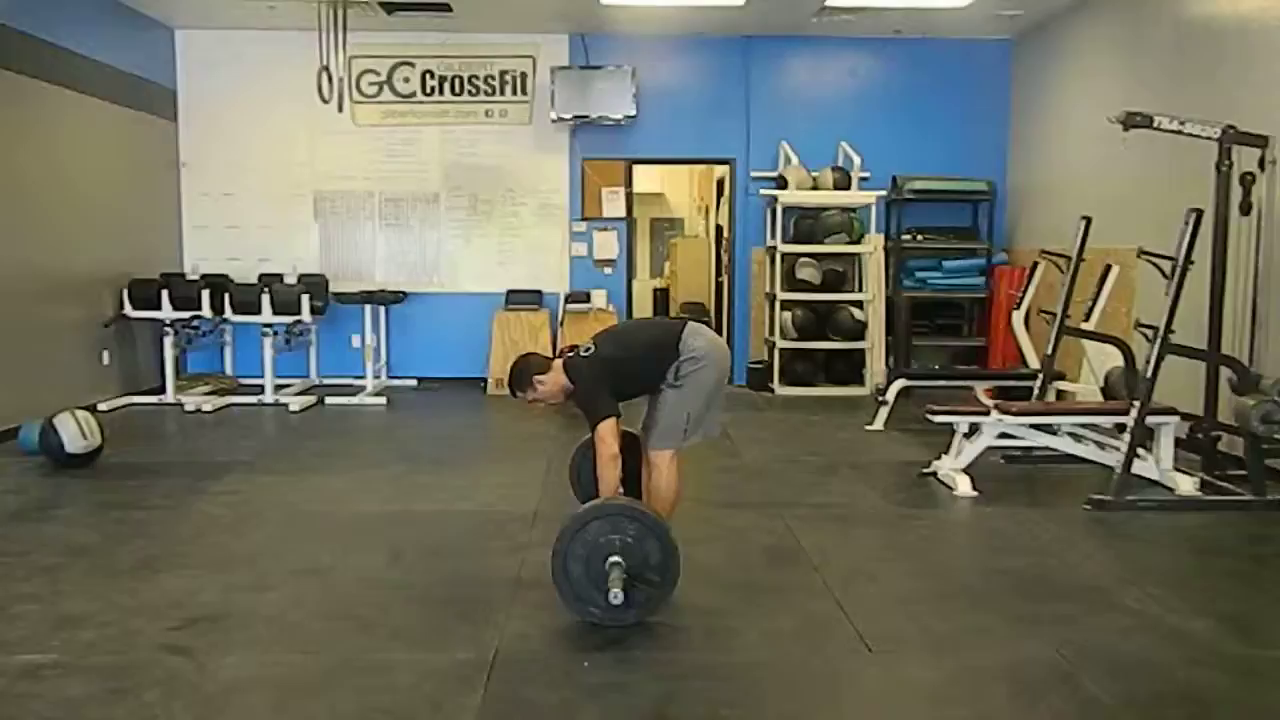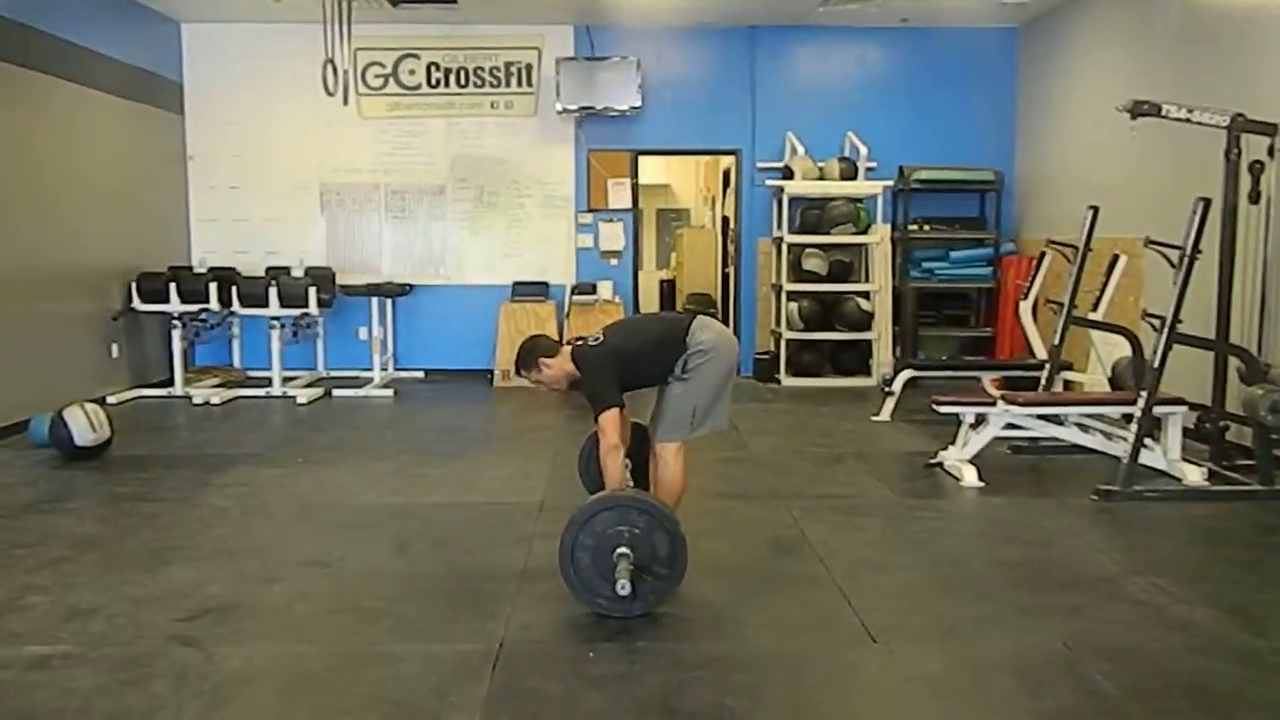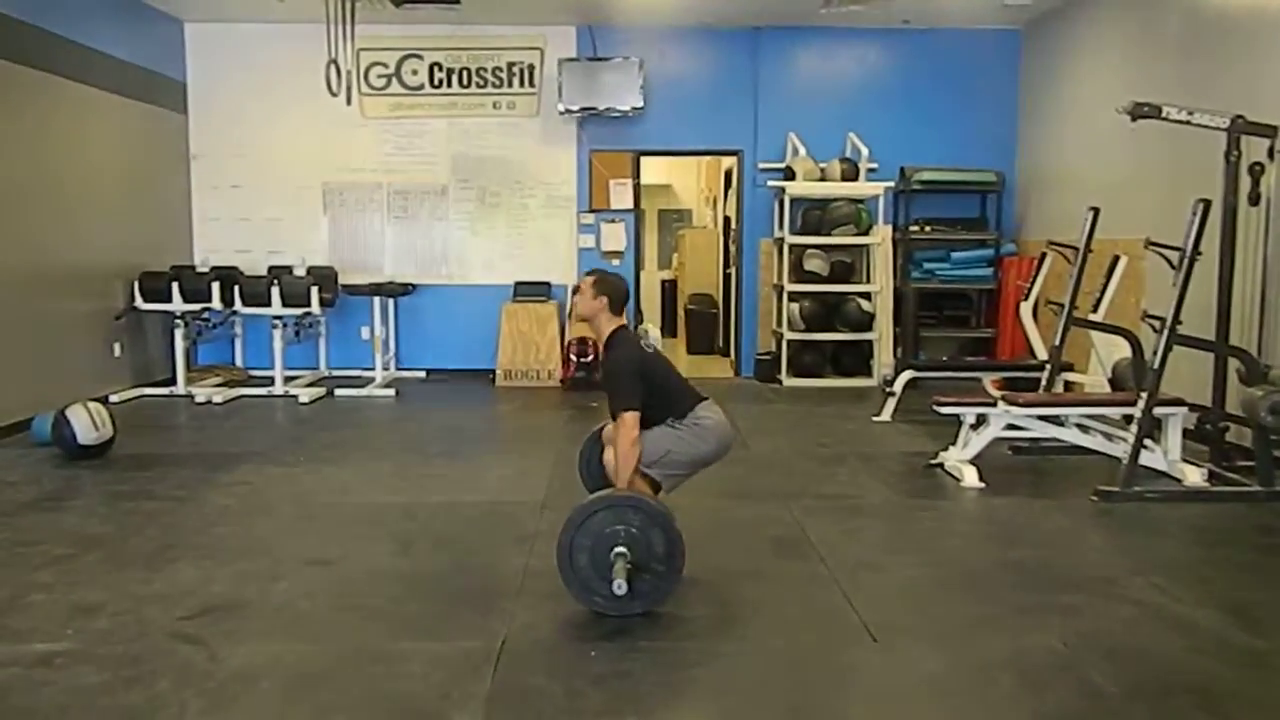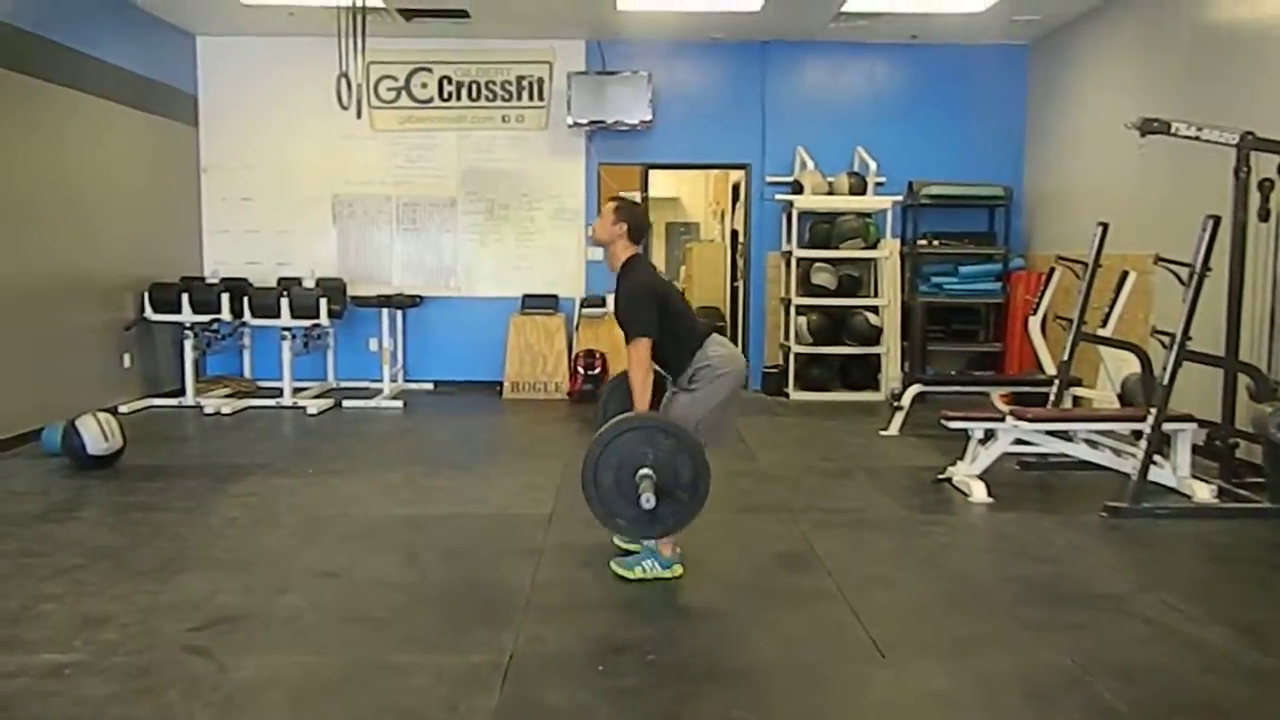
dt=0.7s
person 1, frame 1
left shoulder: (586, 380)
right shoulder: (580, 365)
left elbow: (609, 452)
right elbow: (608, 427)
right wrist: (613, 483)
left hip: (697, 354)
right hip: (696, 346)
left knee: (661, 451)
right knee: (652, 443)
person 1, frame 2
left shoulder: (593, 369)
right shoulder: (590, 355)
left elbow: (610, 442)
right elbow: (618, 413)
right wrist: (619, 473)
left hip: (706, 347)
right hip: (706, 340)
left knee: (667, 444)
right knee: (661, 438)
person 1, frame 3
left shoulder: (621, 356)
right shoulder: (624, 344)
left elbow: (629, 433)
left hip: (702, 430)
right hip: (698, 421)
left knee: (616, 459)
right knee: (610, 435)
person 1, frame 4
left shoulder: (635, 284)
right shoulder: (636, 275)
left elbow: (640, 356)
right elbow: (643, 353)
right wrist: (642, 416)
left hip: (711, 368)
right hip: (701, 365)
left ankle: (664, 555)
right ankle: (656, 533)
